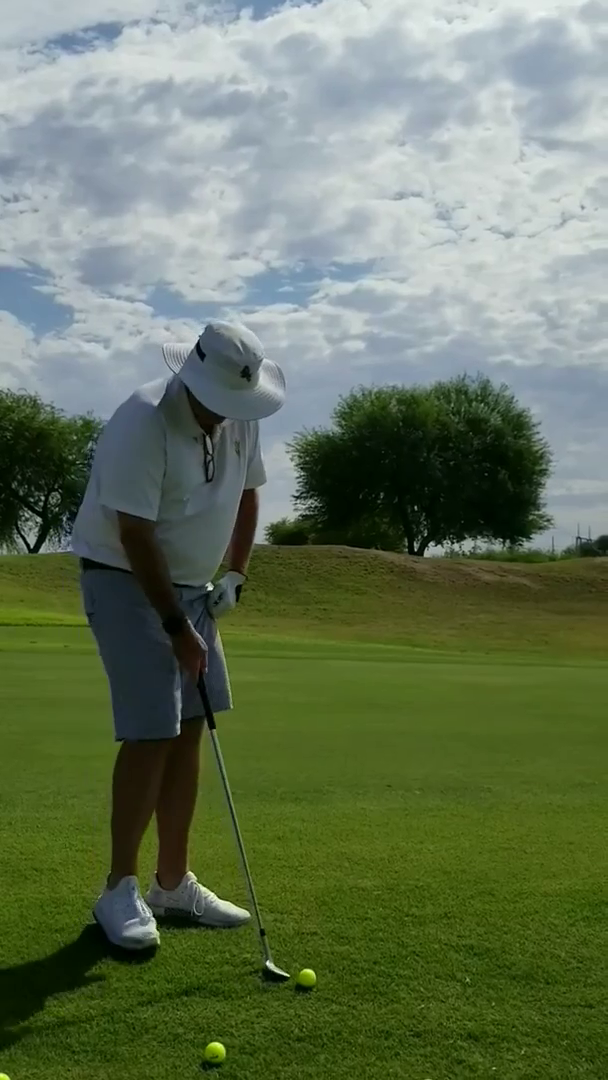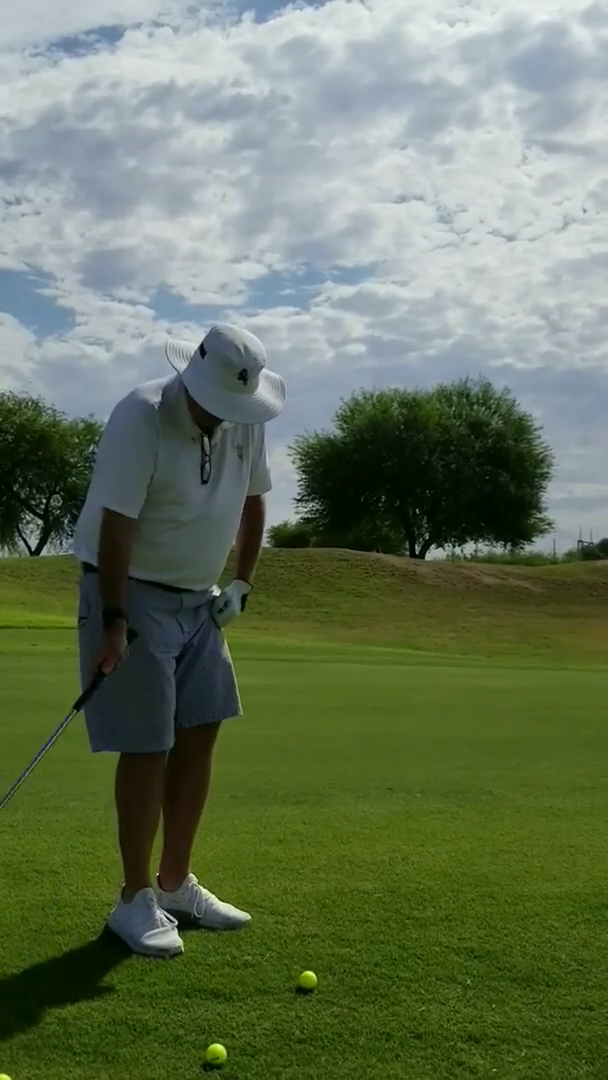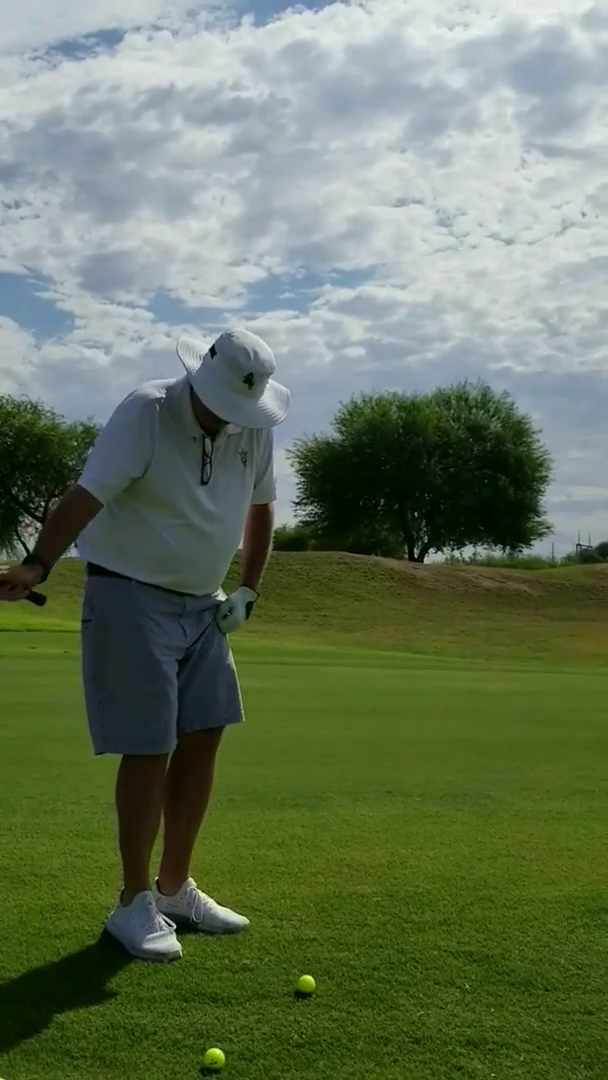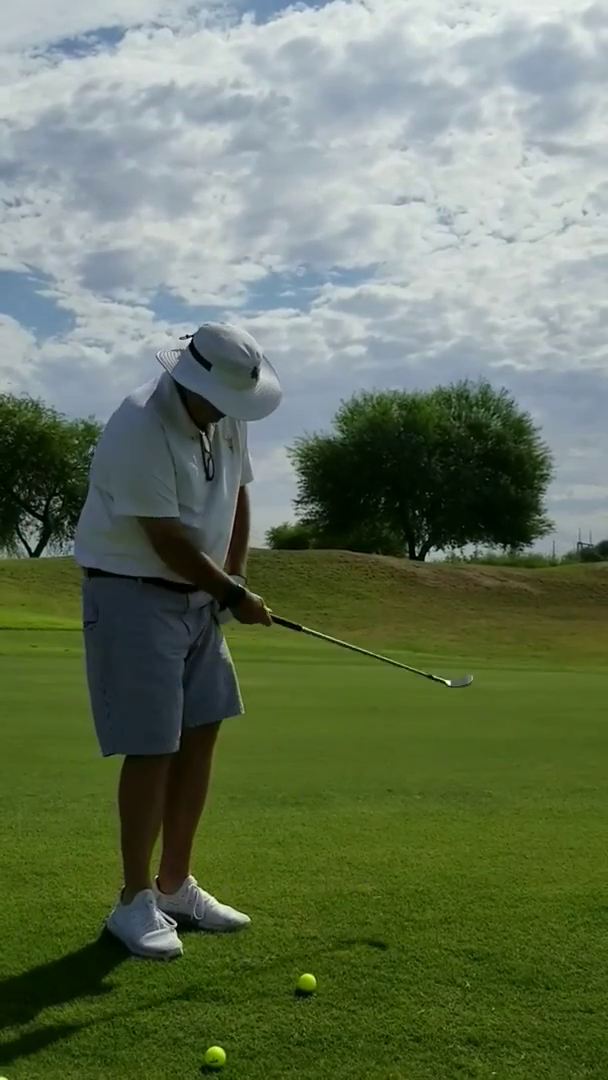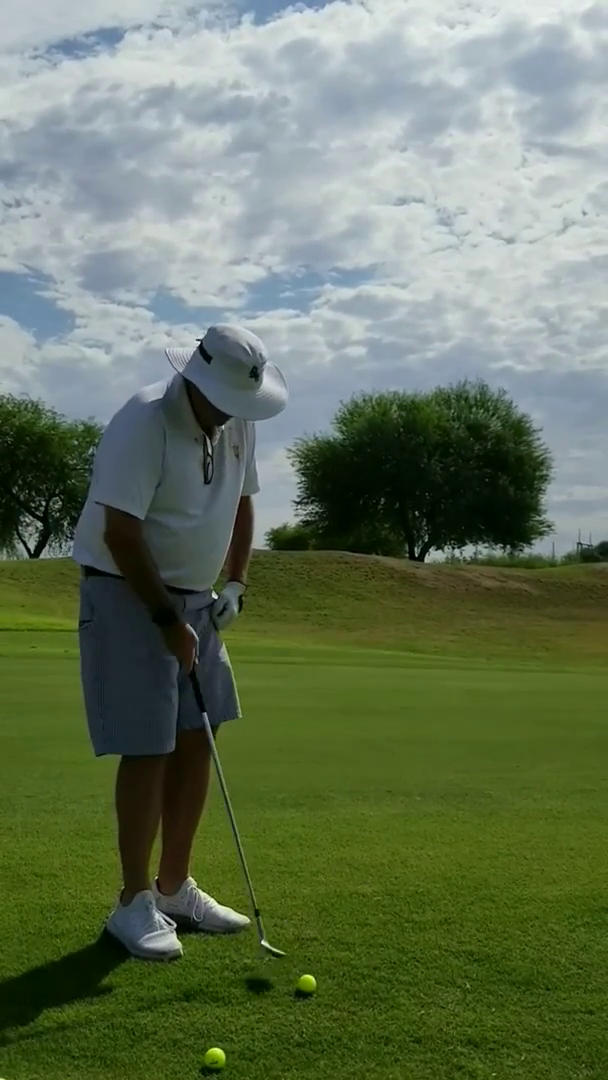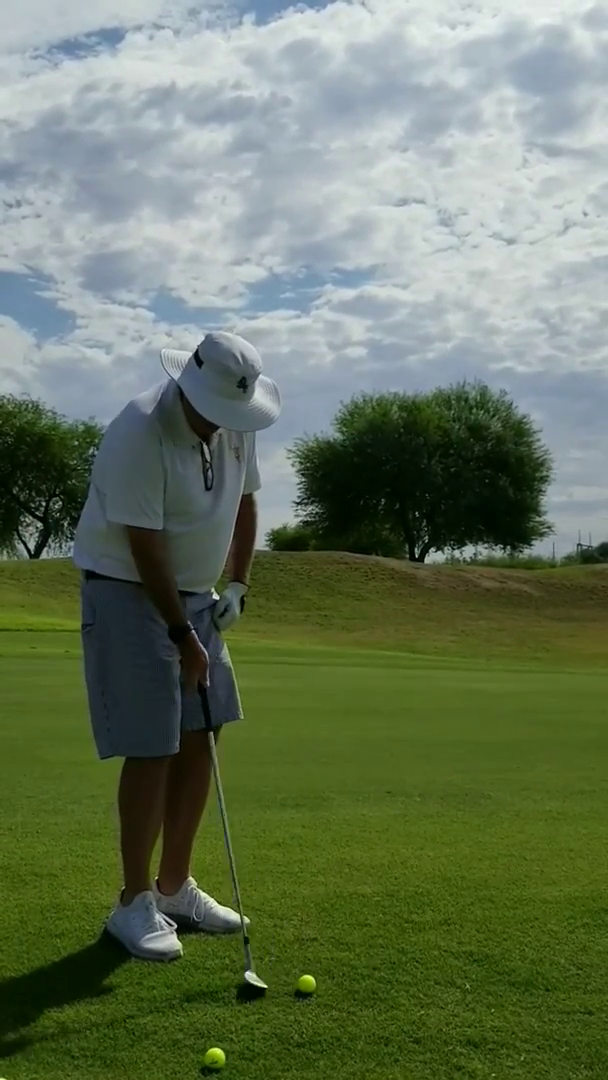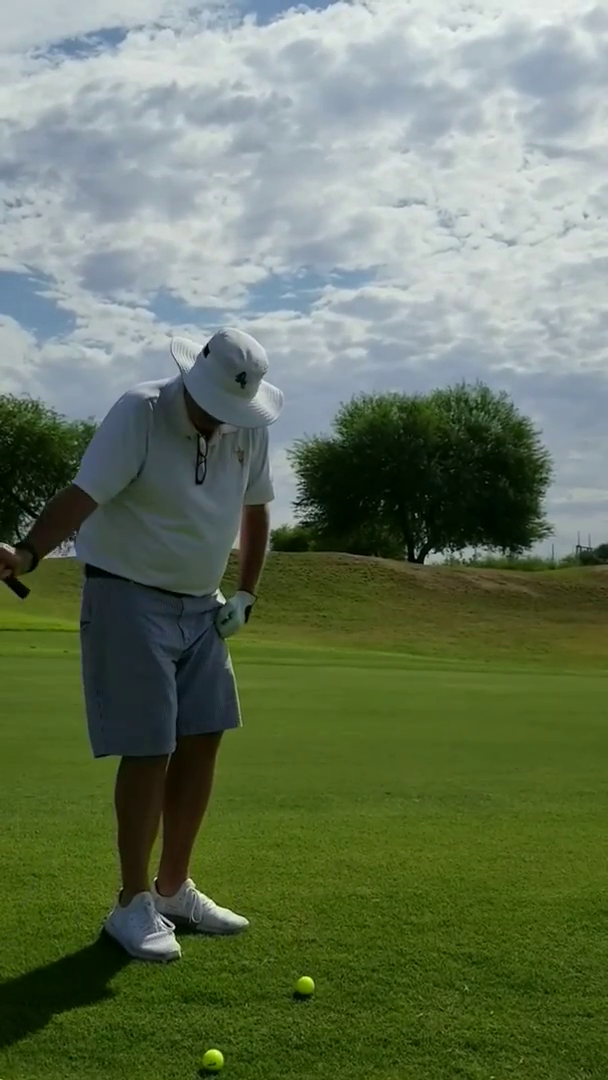
dt=0.7s
person 1, frame 1
left shoulder: (240, 417)
right shoulder: (141, 421)
left elbow: (247, 493)
right elbow: (136, 535)
left wrist: (234, 577)
right wrist: (176, 626)
left hip: (191, 589)
right hip: (127, 584)
left knee: (186, 735)
right knee: (152, 733)
left ankle: (173, 883)
right ankle: (121, 886)
person 1, frame 2
left shoulder: (246, 423)
right shoulder: (140, 417)
left elbow: (252, 500)
right elbow: (115, 524)
left wrist: (242, 583)
right wrist: (112, 624)
left hip: (199, 598)
right hip: (133, 595)
left knee: (199, 737)
right knee: (147, 747)
left ankle: (177, 883)
right ankle: (136, 899)
person 1, frame 3
left shoulder: (254, 428)
right shoulder: (143, 414)
left elbow: (260, 509)
right elbow: (85, 496)
left wrist: (248, 591)
left hip: (203, 603)
right hip: (131, 597)
left knee: (202, 740)
right knee: (148, 750)
left ankle: (174, 887)
right ankle: (134, 901)
person 1, frame 4
left shoulder: (227, 417)
right shoulder: (139, 427)
left elbow: (237, 496)
right elbow: (168, 540)
left wrist: (233, 580)
right wrist: (236, 595)
left hip: (195, 595)
right hip: (132, 595)
left knee: (200, 737)
right knee: (152, 748)
left ankle: (175, 885)
right ankle: (135, 900)
person 1, frame 5
left shoulder: (237, 424)
right shoulder: (142, 424)
left elbow: (241, 504)
right elbow: (119, 533)
left wrist: (236, 586)
right wrist: (166, 619)
left hip: (194, 600)
right hip: (127, 599)
left knee: (196, 741)
right knee: (147, 750)
left ankle: (175, 887)
right ankle: (134, 902)
person 1, frame 6
left shoulder: (236, 423)
right shoulder: (138, 432)
left elbow: (244, 502)
right elbow: (145, 547)
left wrist: (237, 586)
right wrist: (181, 638)
left hip: (196, 598)
right hip: (129, 599)
left knee: (199, 741)
right knee: (151, 751)
left ankle: (176, 888)
right ankle: (135, 901)
person 1, frame 7
left shoulder: (249, 429)
right shoulder: (137, 414)
left elbow: (256, 512)
right elbow: (82, 495)
left wrist: (246, 594)
left hip: (201, 605)
right hip: (128, 598)
left knee: (201, 743)
right knee: (148, 752)
left ankle: (174, 888)
right ankle: (133, 902)
